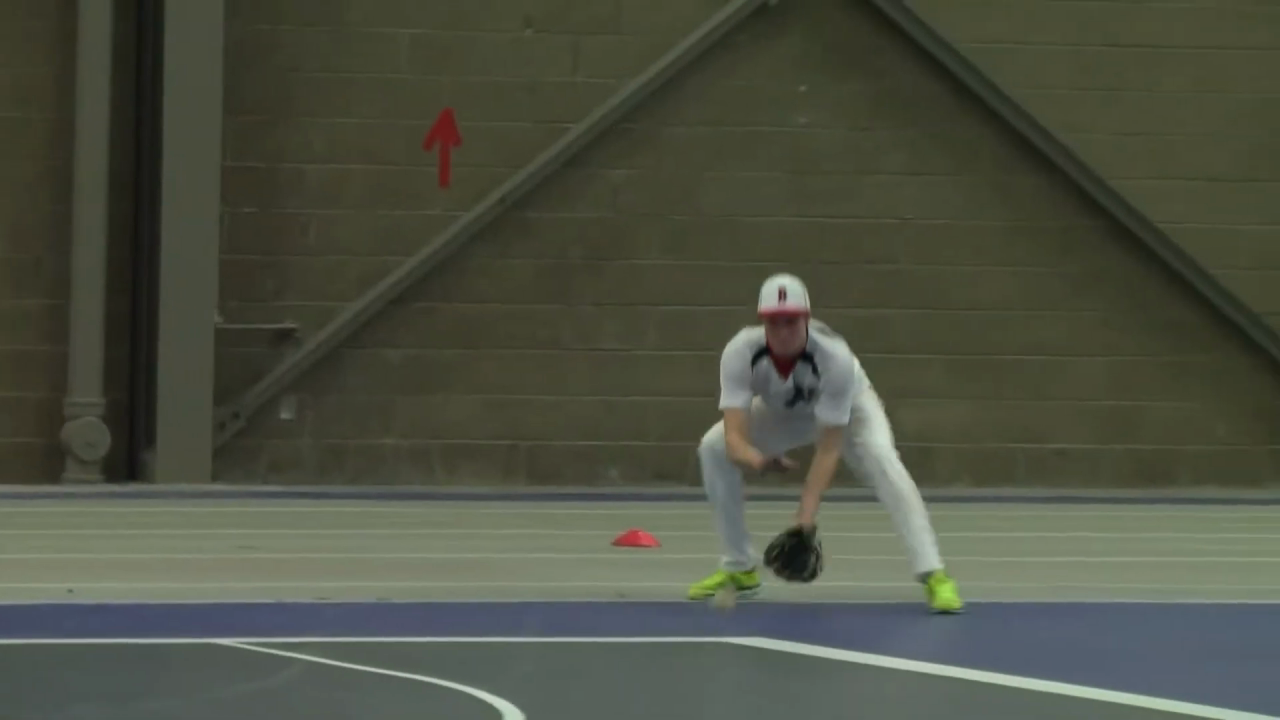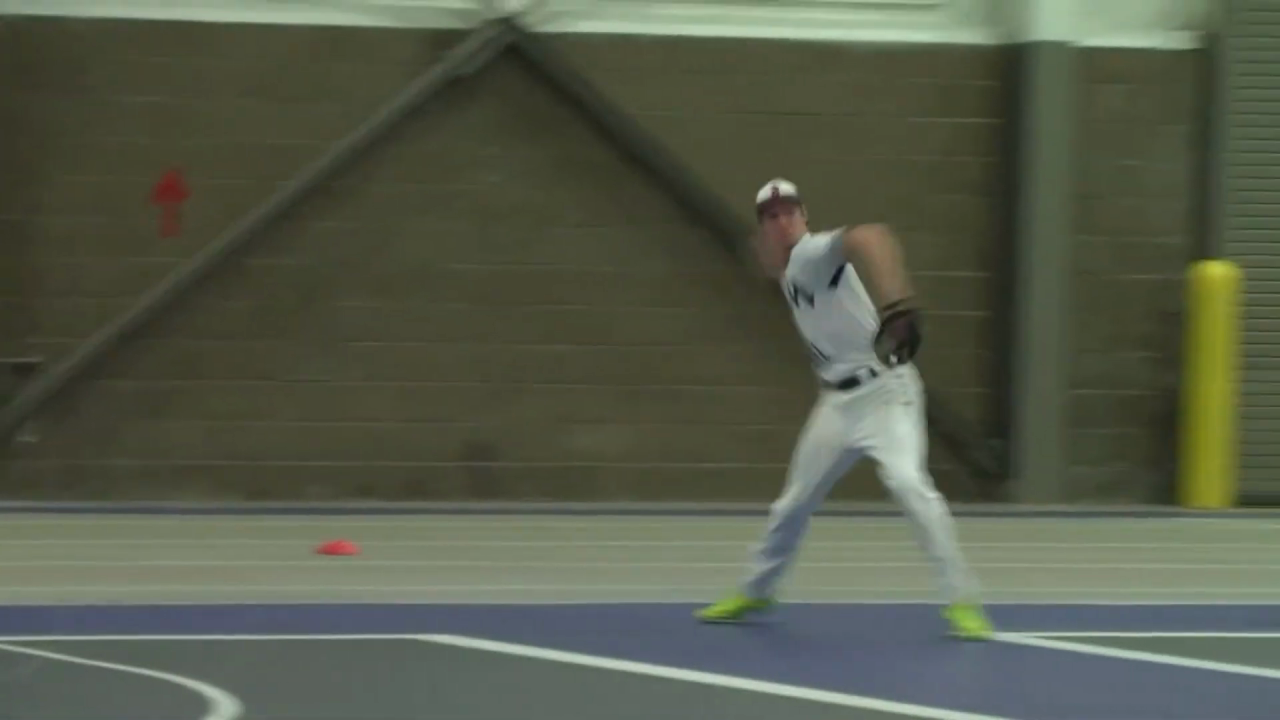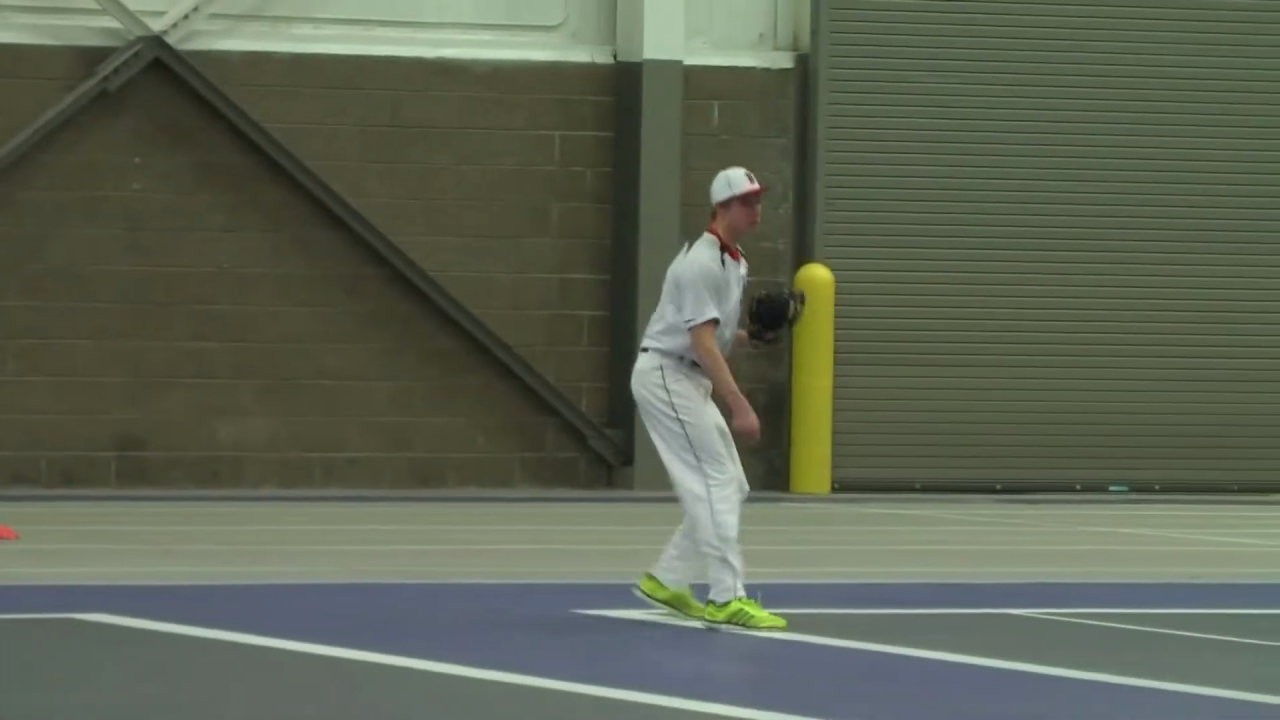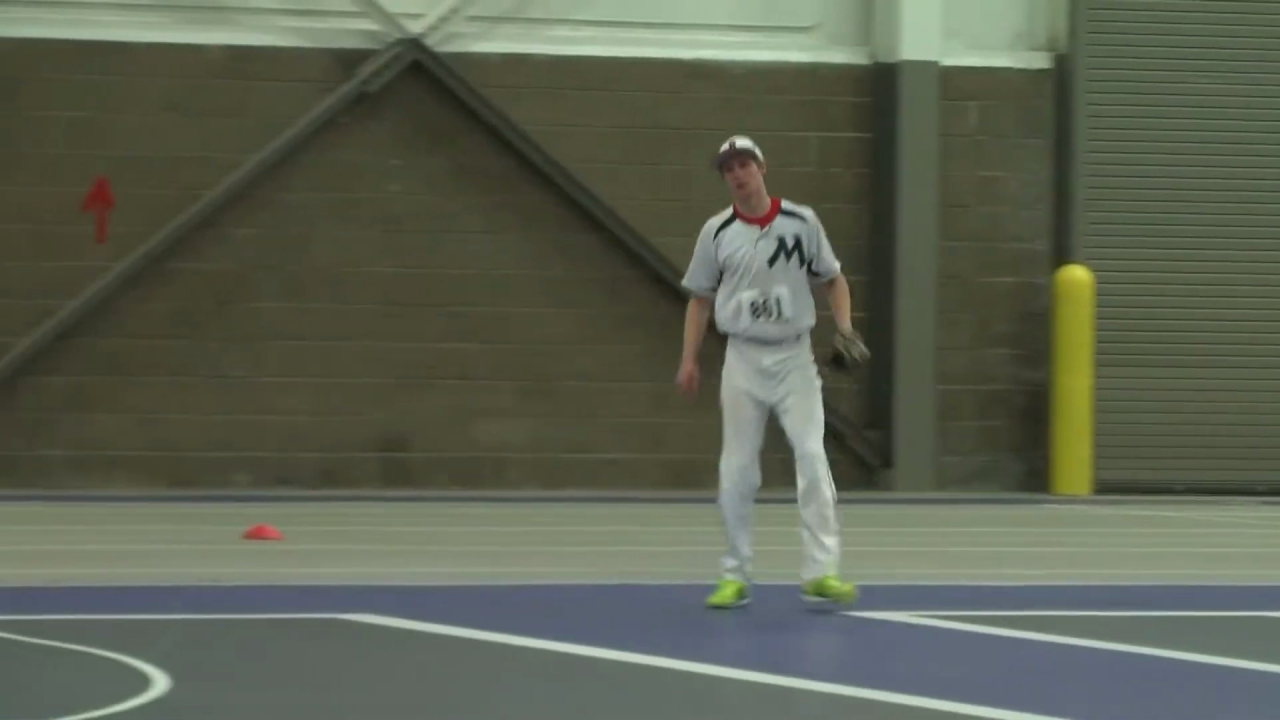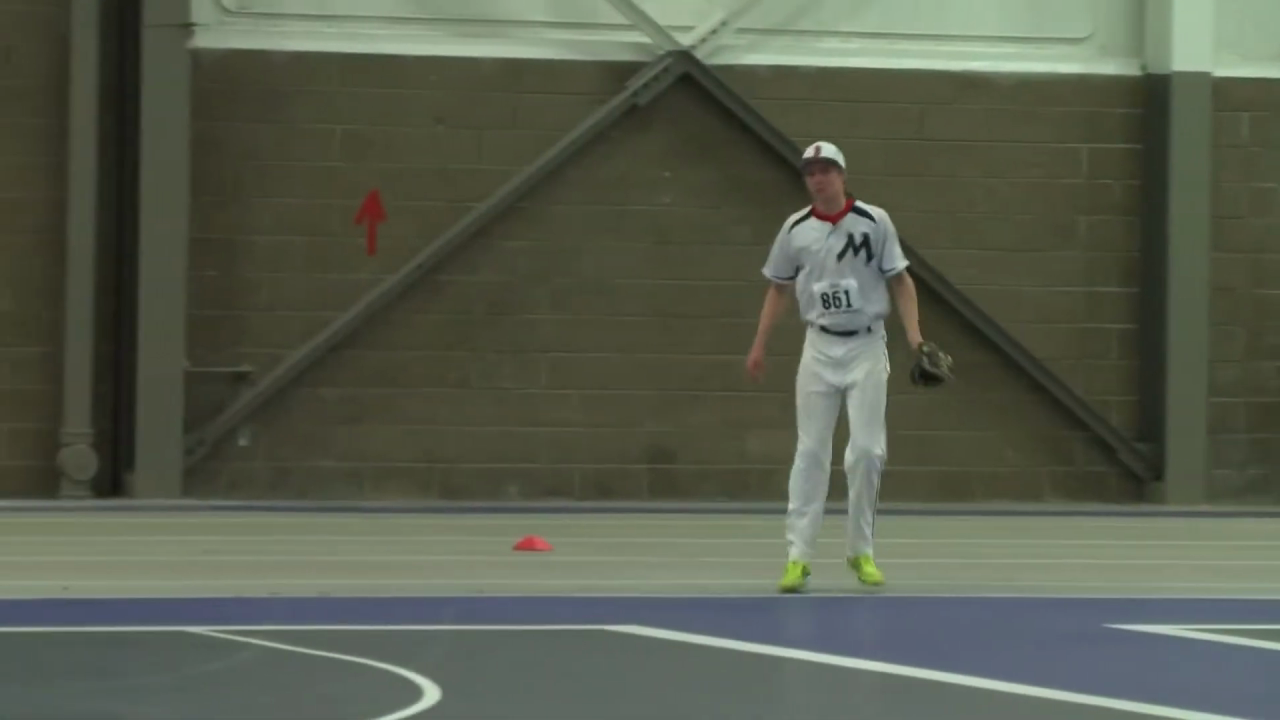
dt=1s
person 1, frame 1
left shoulder: (835, 357)
right shoulder: (739, 351)
left elbow: (829, 448)
right elbow: (734, 435)
left wrist: (807, 515)
right wrist: (757, 460)
left hip: (847, 402)
right hip: (781, 411)
left knee: (881, 462)
right knee: (713, 451)
left ankle: (933, 574)
right ankle: (738, 567)
person 1, frame 2
left shoulder: (813, 252)
right shoulder: (796, 269)
left elbow: (870, 236)
left wrist: (898, 301)
left hip: (885, 392)
right hip: (839, 400)
left knee: (912, 489)
right knee: (794, 505)
left ankle: (961, 603)
right ankle: (756, 594)
person 1, frame 3
left shoulder: (733, 260)
right shoulder: (702, 261)
right elbow: (704, 344)
left wrist: (748, 336)
right wrist: (739, 406)
left hip: (685, 381)
right hip: (664, 376)
left knee: (728, 488)
right knee: (718, 484)
left ankle: (666, 580)
right ankle: (726, 599)
person 1, frame 4
left shoulder: (802, 221)
right shoulder: (716, 232)
left elbow: (831, 281)
right elbow: (699, 299)
left wrist: (845, 328)
right wrist: (688, 360)
left hip: (795, 357)
right hip: (744, 360)
left knee: (812, 458)
right knee: (738, 471)
left ankle: (822, 571)
right ankle: (735, 575)
person 1, frame 5
left shoulder: (874, 220)
right shoulder: (795, 227)
left elbow: (899, 280)
right elbow: (779, 286)
left wrist: (914, 336)
right wrist: (759, 343)
left hip: (867, 347)
right hip: (819, 347)
left knee: (866, 447)
right knee: (811, 451)
left ankle: (860, 550)
right ankle: (799, 556)
